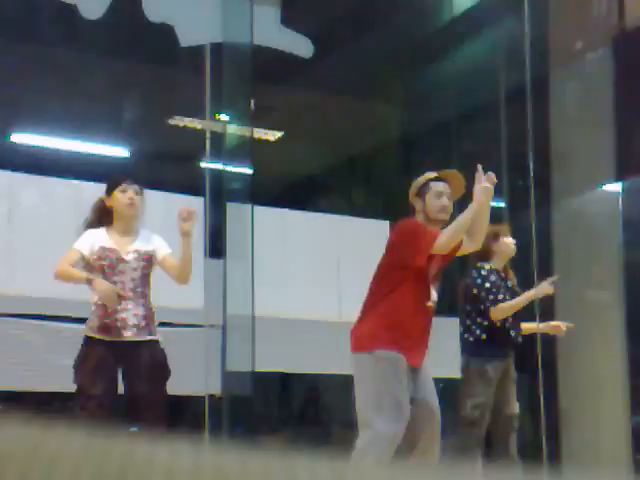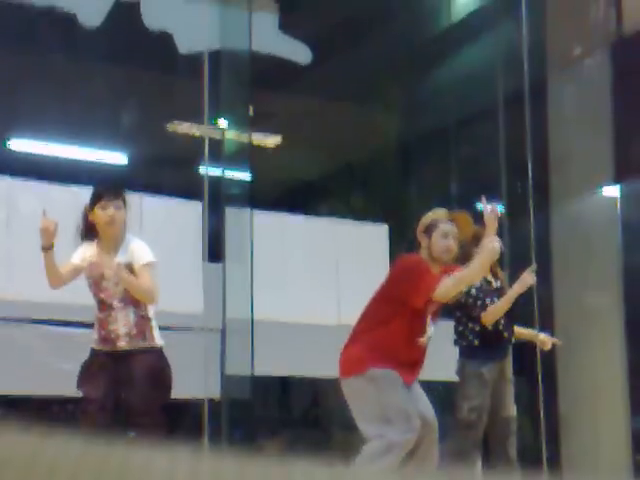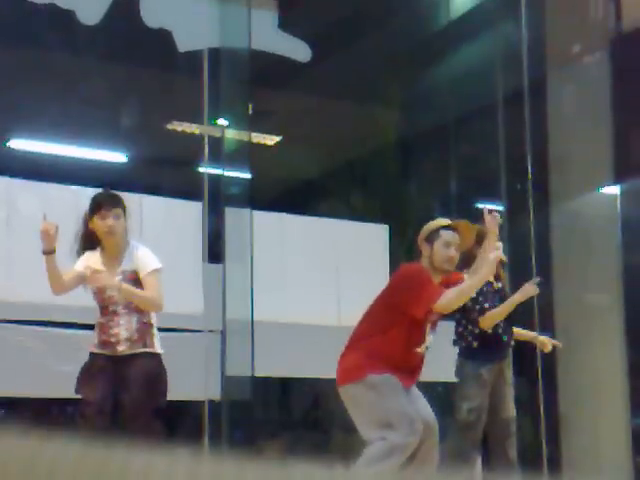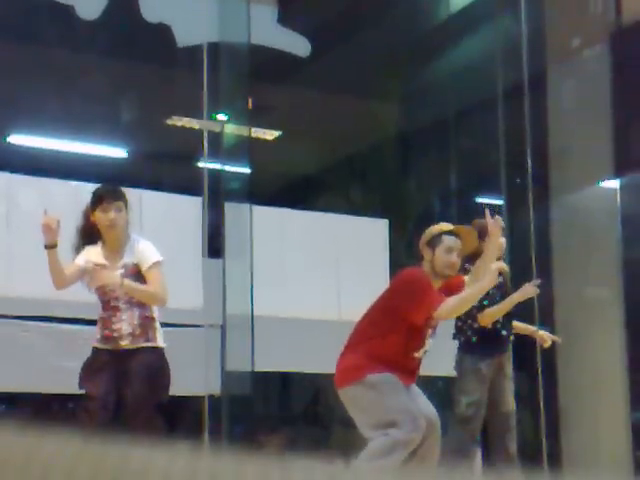
dt=0.2s
person 1, frame 1
left shoulder: (437, 243)
right shoulder: (408, 230)
left elbow: (473, 242)
right elbow: (444, 243)
left wrist: (485, 199)
right wrist: (475, 204)
left hip: (411, 349)
right hip: (380, 344)
left knee: (428, 416)
right knee: (387, 421)
person 1, frame 2
left shoulder: (439, 273)
right shoulder: (410, 266)
left elbow: (474, 275)
right elbow: (444, 292)
left wrist: (490, 232)
right wrist: (483, 259)
left hip: (401, 370)
right hip: (369, 365)
left knee: (426, 426)
right knee: (398, 430)
person 1, frame 3
left shoulder: (440, 281)
right shoulder: (411, 275)
left elbow: (471, 280)
right elbow: (445, 304)
left wrist: (491, 238)
right wrist: (485, 272)
left hip: (397, 375)
right hip: (366, 371)
left knee: (427, 428)
right knee: (402, 431)
person 1, frame 4
left shoulder: (441, 285)
right shoulder: (412, 280)
left elbow: (472, 283)
right elbow: (444, 312)
left wrist: (493, 241)
right wrist: (486, 283)
left hip: (395, 374)
right hip: (363, 371)
left knee: (429, 424)
right knee: (407, 426)
person 2, frame 1
left shoulder: (505, 279)
right shoulder: (480, 274)
left elbow: (509, 324)
right elbow: (496, 313)
left wrist: (545, 327)
right wrist: (534, 293)
left hip: (504, 358)
right hip: (482, 359)
left knee: (507, 420)
right knee: (474, 422)
person 2, frame 2
left shoulder: (496, 282)
right shoulder: (469, 282)
right elbow: (487, 318)
left wrist: (535, 336)
right wrist: (518, 289)
left hip: (501, 360)
right hip: (477, 362)
left knee: (505, 423)
right knee: (471, 425)
person 2, frame 3
left shoulder: (497, 281)
right elbow: (485, 321)
left wrist: (535, 337)
right wrist: (519, 297)
left hip: (501, 361)
right hip: (476, 364)
left knee: (505, 425)
right knee: (470, 426)
person 2, frame 4
left shoulder: (499, 276)
right elbow: (483, 318)
left wrist: (534, 331)
right wrist: (518, 296)
left hip: (501, 356)
right hip: (475, 357)
left knee: (505, 418)
right knee: (469, 421)
person 3, frame 1
left shoulder: (151, 241)
right shoulder: (94, 237)
left elbow: (182, 277)
right elbow: (61, 271)
left wrist: (186, 237)
right wrist: (92, 280)
left hip: (143, 337)
right hip: (101, 336)
left knee: (149, 407)
right knee: (93, 405)
person 3, frame 2
left shoulder: (136, 248)
right shoulder: (87, 250)
left elbow: (151, 295)
right elbow: (56, 281)
left wrist: (115, 269)
right wrist: (47, 246)
left hip: (142, 346)
right hip: (104, 347)
left knee: (145, 415)
right knee: (93, 414)
person 3, frame 3
left shoulder: (141, 255)
right shoulder: (90, 259)
left elbow: (157, 303)
right elbow: (59, 288)
left wrist: (117, 284)
right wrist: (49, 250)
left hip: (142, 352)
right hip: (103, 352)
left knee: (140, 420)
right knee: (91, 417)
person 3, frame 4
left shoulder: (142, 248)
right shoulder: (91, 253)
left elbow: (160, 296)
right elbow: (60, 282)
left wrist: (118, 281)
right wrist: (51, 244)
left hip: (144, 346)
right hip: (106, 347)
left knee: (142, 416)
right knee: (94, 413)
